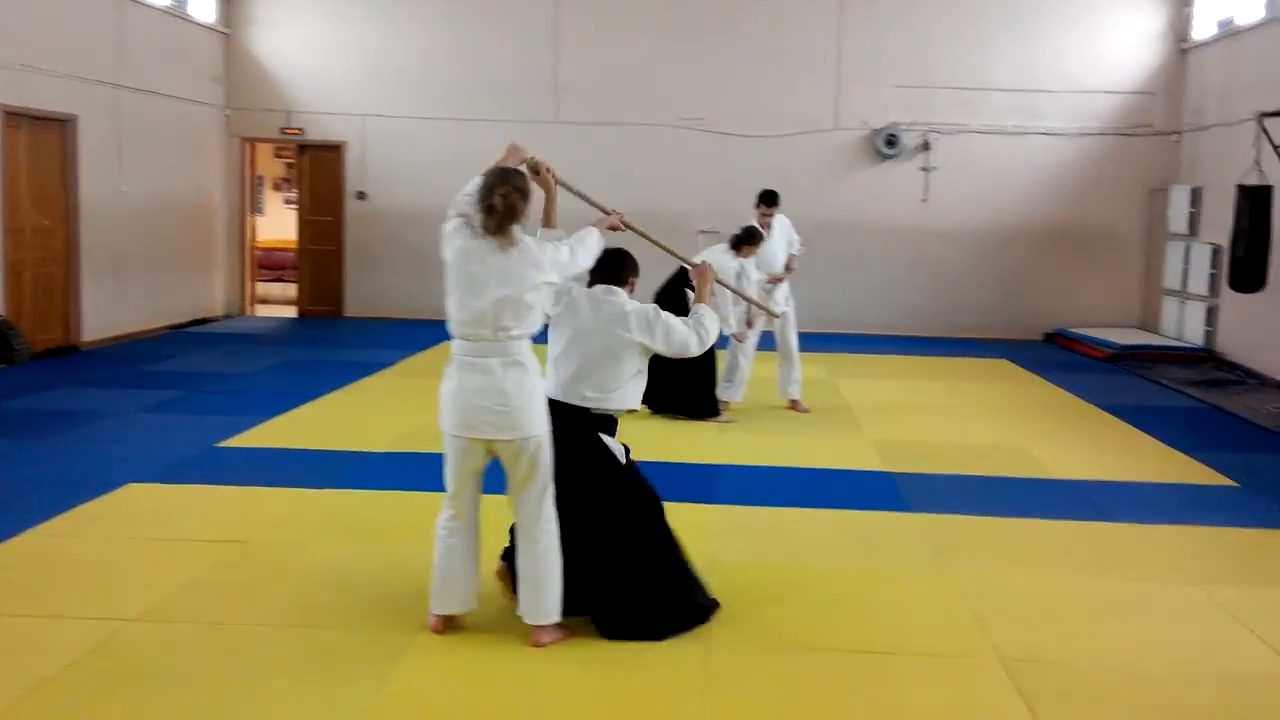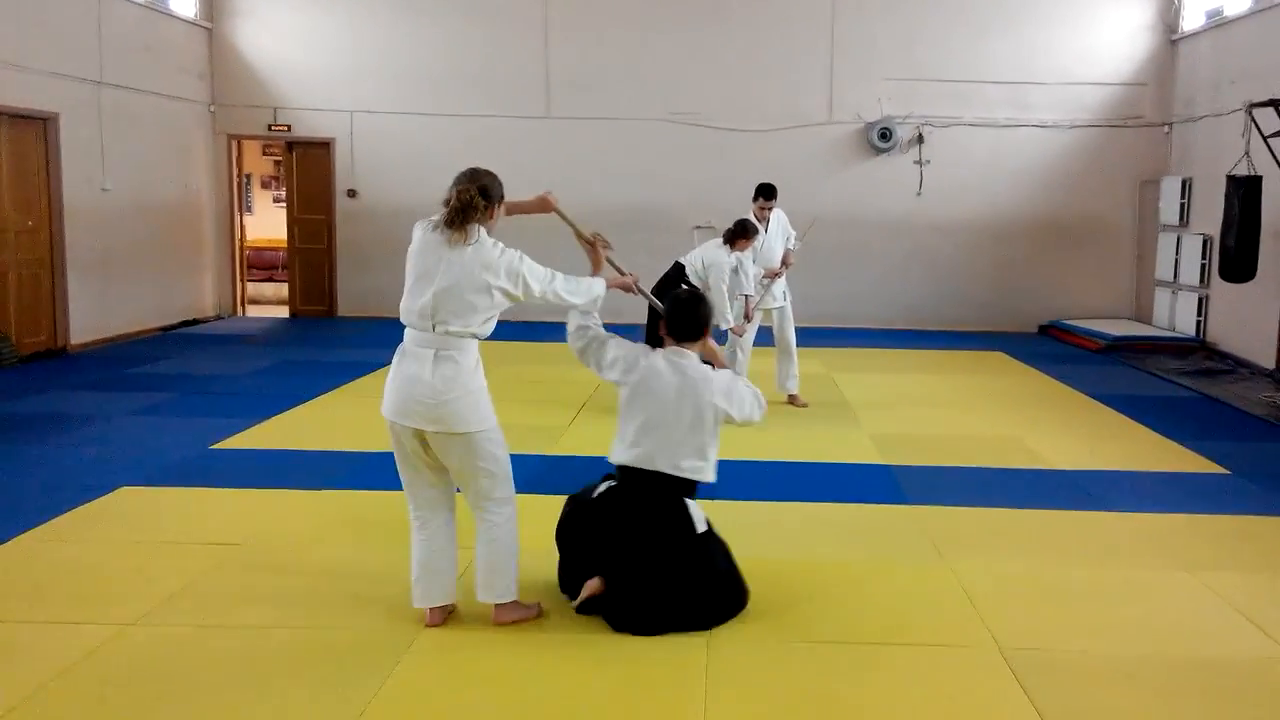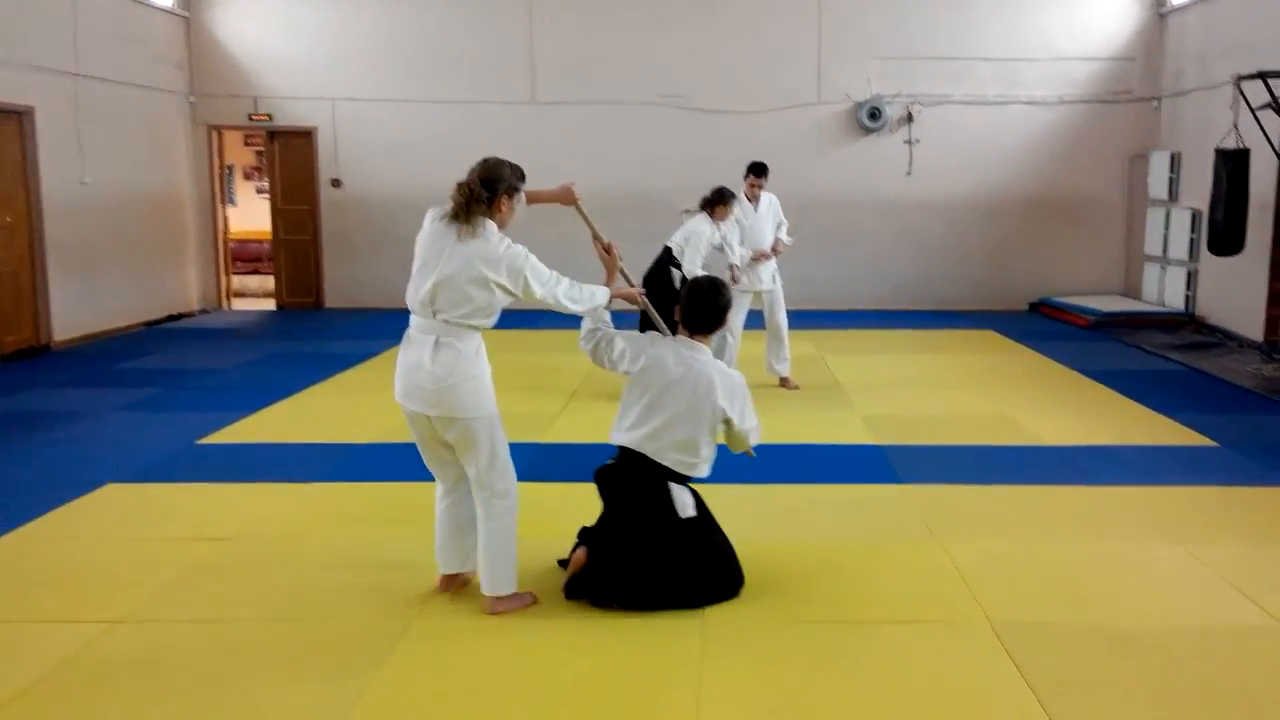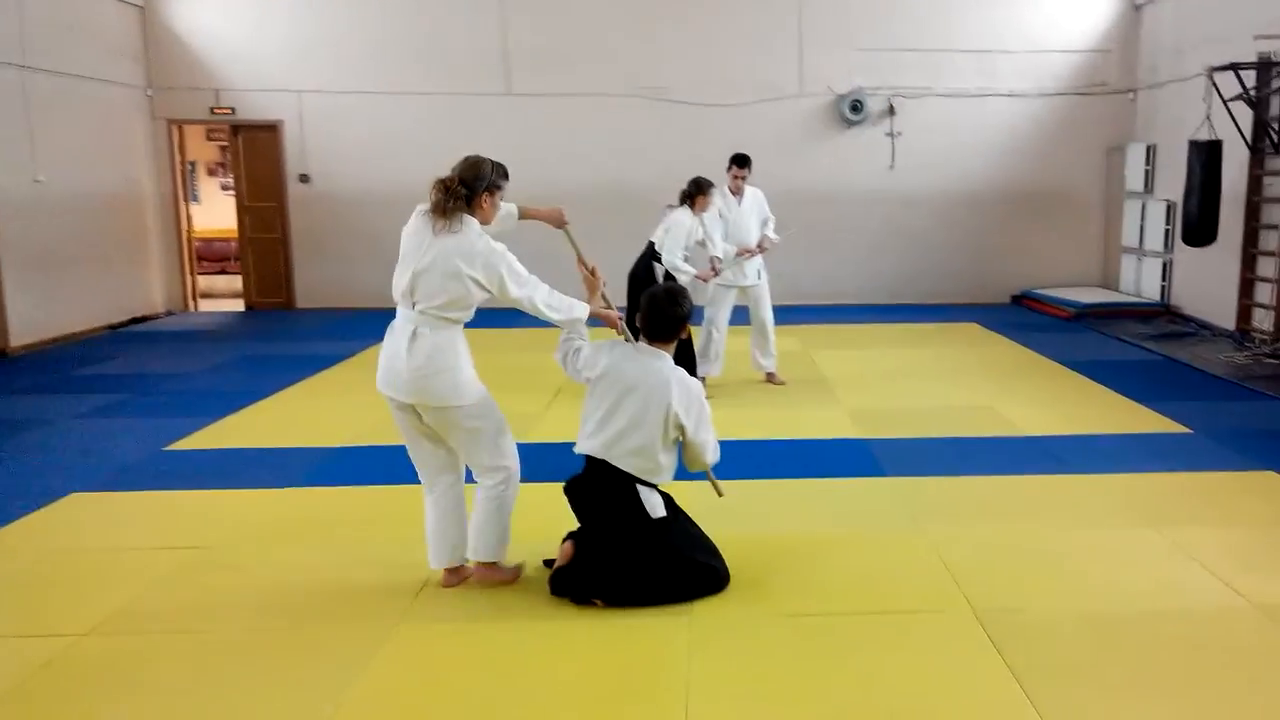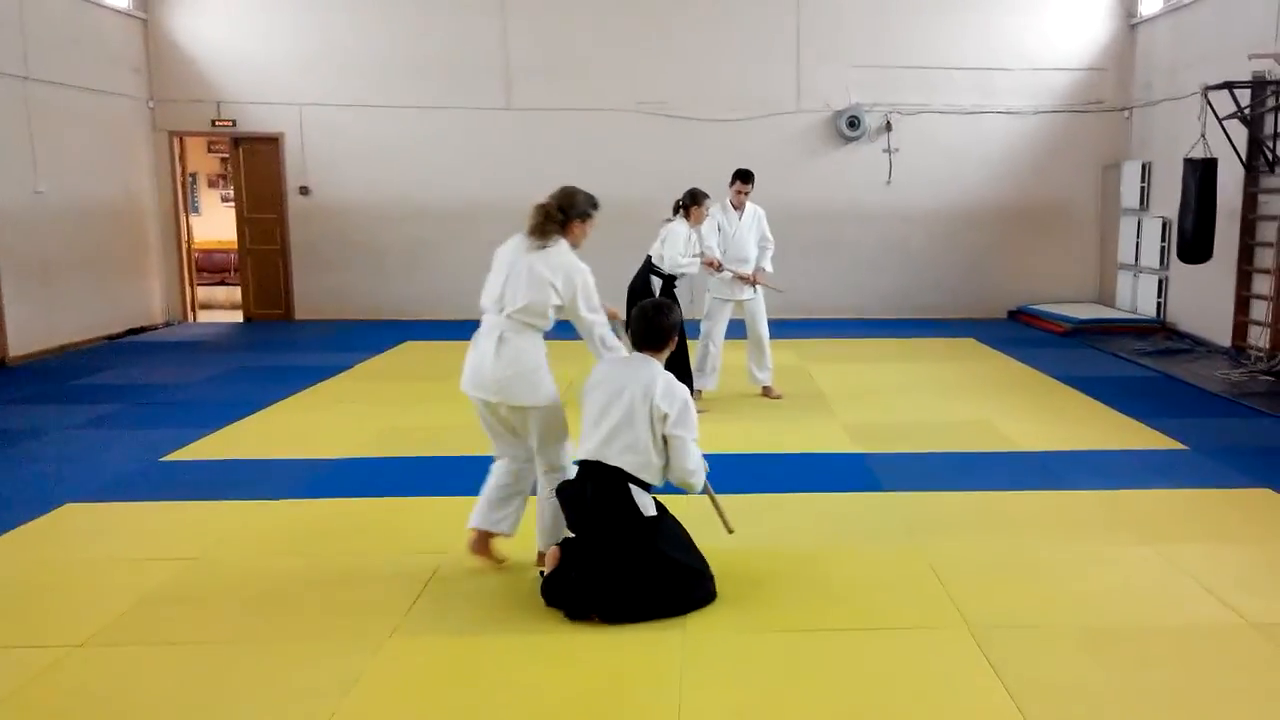
dt=0.5s
person 1, frame 1
left shoulder: (456, 241)
right shoulder: (539, 254)
left elbow: (463, 203)
right elbow: (578, 251)
left wrist: (504, 165)
right wrist: (602, 225)
left hip: (465, 386)
right hip: (516, 388)
left knee: (458, 506)
right knee: (535, 510)
left ankle: (445, 609)
right ankle: (542, 621)
person 1, frame 2
left shoulder: (423, 236)
right shoulder: (499, 260)
left elbow: (455, 217)
right elbow: (562, 288)
left wrist: (528, 206)
right wrist: (611, 281)
left hip: (407, 379)
right hip: (456, 384)
left knee: (427, 503)
right knee: (493, 497)
left ankle: (435, 602)
right ankle: (503, 601)
person 1, frame 3
left shoulder: (434, 224)
right shoulder: (503, 255)
left elbow: (478, 207)
right elbow: (562, 293)
left wrist: (546, 196)
right wrist: (615, 292)
left hip: (414, 364)
right hip: (459, 372)
left knee: (452, 479)
right knee: (495, 486)
left ankle: (454, 569)
right ankle: (499, 591)
person 1, frame 4
left shoulder: (420, 221)
right shoulder: (483, 252)
left elbow: (483, 218)
right elbow: (539, 298)
left wrist: (534, 213)
right wrist: (597, 312)
left hip: (398, 360)
right hip: (440, 364)
left knee: (438, 471)
right knee: (498, 461)
left ankle: (451, 564)
right ankle: (484, 559)
person 1, frame 5
left shoulder: (513, 246)
right shoulder: (571, 268)
right elbow: (596, 331)
left wrist: (594, 305)
left hip: (482, 360)
right hip: (521, 365)
left knee: (513, 456)
right knee: (553, 461)
left ankle: (484, 529)
right ankle: (550, 548)
person 2, frame 1
left shoulder: (566, 299)
right shoulder: (642, 318)
right elbow: (698, 338)
right wrist: (703, 293)
left hip: (553, 430)
right hip: (588, 440)
left knee: (574, 514)
right knee: (636, 521)
left ankle: (519, 563)
person 2, frame 2
left shoulder: (639, 362)
right shoulder: (722, 385)
left elbow: (582, 333)
right elbow: (754, 405)
right wrist: (716, 356)
left hip: (623, 496)
right hip: (674, 512)
left knee: (581, 510)
right knee: (723, 596)
left ankle: (603, 583)
right ankle: (620, 597)
person 2, frame 3
left shoulder: (646, 349)
right shoulder: (728, 381)
left elbow: (594, 338)
right elbow: (745, 441)
left hip: (621, 478)
right hip: (665, 495)
right knee: (722, 579)
left ankle: (592, 554)
right ankle: (614, 580)
person 2, frame 4
left shoulder: (605, 355)
right shoulder: (686, 389)
left elbow: (569, 352)
right elbow: (702, 459)
left wrist: (589, 303)
left hip: (590, 489)
right hip: (632, 501)
right knee: (711, 574)
left ankle: (580, 551)
right ankle: (608, 583)
person 2, frame 5
left shoulder: (604, 369)
right shoulder: (673, 391)
right elbow: (686, 473)
right wrist: (699, 474)
left hip: (583, 492)
right hip: (624, 501)
right knee: (695, 584)
left ankle: (567, 559)
right ankle: (600, 597)
person 3, frame 1
left shoulder: (783, 223)
left elbow: (794, 241)
left wrist: (793, 257)
right wrist: (767, 278)
left hip: (781, 294)
left knee: (789, 346)
right knee: (742, 346)
left ankle: (793, 396)
right ankle: (725, 397)
person 3, frame 2
left shoulder: (780, 217)
left elbow: (790, 235)
left wrist: (789, 251)
right wrist: (764, 272)
left hip: (778, 288)
right hip: (753, 291)
left knee: (787, 341)
right knee: (740, 341)
left ankle: (791, 391)
person 3, frame 3
left shoulder: (772, 201)
right shoulder: (734, 206)
left elbow: (781, 224)
right elbow: (729, 245)
left wrist: (780, 240)
right wrist: (751, 255)
left hip: (768, 271)
right hip: (743, 273)
left knee: (778, 324)
right knee: (731, 326)
left ankle: (783, 374)
person 3, frame 4
left shoulder: (757, 196)
right shoulder: (717, 199)
left elbow: (768, 220)
right elbow: (711, 238)
left wrist: (766, 236)
right wrist: (735, 250)
left hip: (754, 266)
right hip: (726, 269)
left knee: (764, 319)
right knee: (715, 321)
left ankle: (769, 369)
right ankle: (702, 372)
person 3, frame 5
left shoulder: (757, 213)
right shoulder: (716, 213)
left elbow: (767, 244)
right elbow: (709, 248)
left wrist: (761, 269)
right wrist: (732, 273)
left hip: (751, 282)
right hip: (722, 283)
left knee: (760, 333)
right knee: (711, 334)
left ankle: (765, 383)
right ankle: (698, 386)
person 4, frame 1
left shoulder: (727, 250)
right shoulder: (726, 265)
left elbow: (747, 271)
right elbow: (723, 301)
right wrist: (732, 330)
left hip: (672, 295)
right hip: (681, 299)
right knee: (698, 353)
left ankle: (663, 402)
right ankle: (705, 409)
person 4, frame 2
left shoulder: (723, 246)
right shoulder: (721, 261)
left elbow: (740, 265)
right elbow: (719, 296)
right wrist: (731, 325)
left hip: (669, 290)
right hip: (675, 294)
left knee: (664, 347)
person 4, frame 3
left shoulder: (708, 223)
right shoulder: (702, 230)
left elbow: (723, 241)
right elbow: (691, 269)
left hip: (669, 279)
right hip: (664, 281)
person 4, frame 4
left shoulder: (692, 217)
right shoulder: (680, 220)
left elbow: (705, 239)
right elbow: (670, 259)
left wrist: (714, 257)
right wrist: (697, 274)
left hip: (660, 275)
right hip: (649, 275)
person 4, frame 5
left shoulder: (689, 230)
right shoulder: (677, 230)
left elbow: (684, 259)
right elbow: (673, 262)
left wrist: (710, 262)
right wrist: (702, 261)
left hip: (661, 288)
right hip: (648, 288)
left knee: (674, 341)
